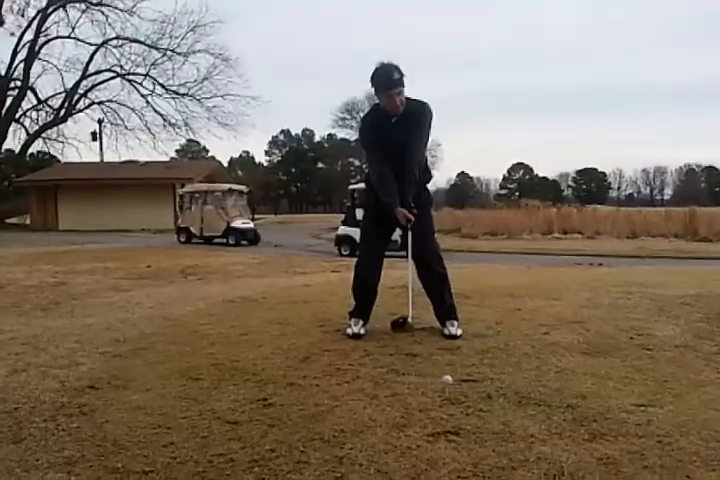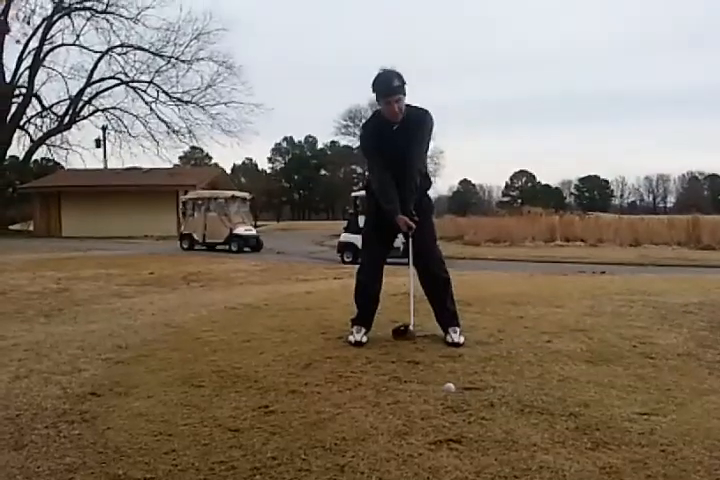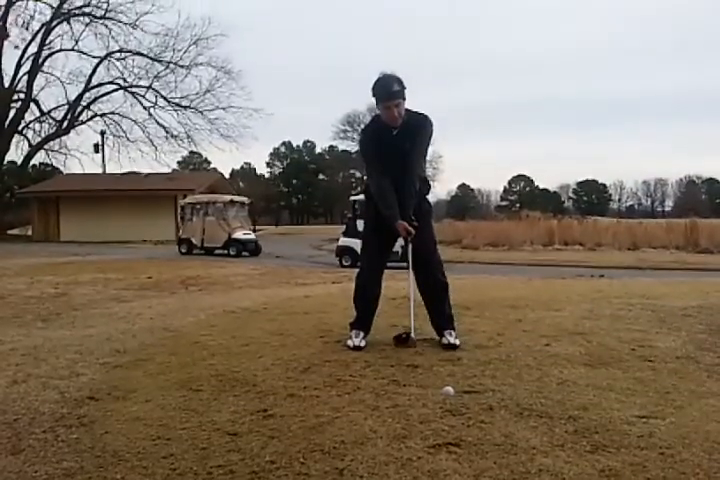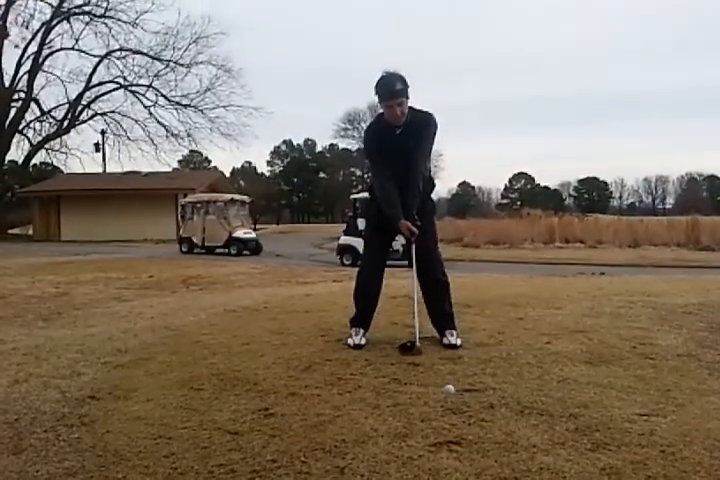
dt=0.4s
person 1, frame 1
left shoulder: (421, 112)
right shoulder: (370, 123)
left elbow: (414, 159)
right elbow: (378, 168)
left wrist: (406, 201)
right wrist: (394, 206)
left hip: (415, 191)
right hip: (380, 194)
left knee: (427, 253)
right knee: (369, 253)
left ankle: (448, 316)
right ankle: (359, 316)
person 1, frame 2
left shoulder: (421, 119)
right shoulder: (370, 130)
left elbow: (415, 166)
right elbow: (378, 175)
left wrist: (407, 208)
right wrist: (395, 214)
left hip: (415, 198)
right hip: (381, 201)
left knee: (430, 260)
right knee: (371, 261)
left ankle: (450, 324)
right ankle: (361, 323)
person 1, frame 3
left shoulder: (421, 124)
right shoulder: (370, 134)
left elbow: (414, 171)
right elbow: (378, 179)
left wrist: (407, 213)
right wrist: (395, 219)
left hip: (415, 202)
right hip: (380, 205)
left knee: (429, 263)
right knee: (370, 265)
left ankle: (445, 327)
right ankle: (360, 327)
person 1, frame 4
left shoulder: (425, 122)
right shoulder: (374, 133)
left elbow: (418, 170)
right elbow: (381, 178)
left wrist: (410, 213)
right wrist: (397, 219)
left hip: (419, 200)
right hip: (383, 203)
left knee: (430, 263)
right knee: (371, 262)
left ankle: (446, 327)
right ankle: (359, 325)
